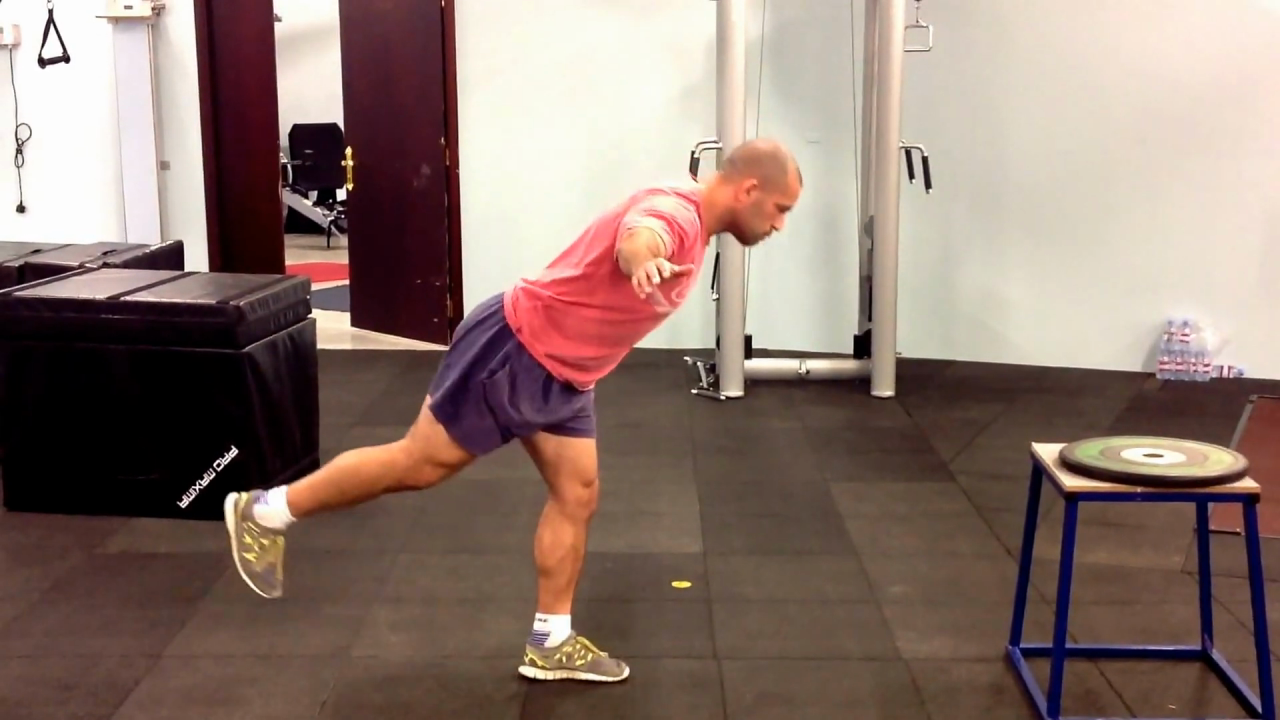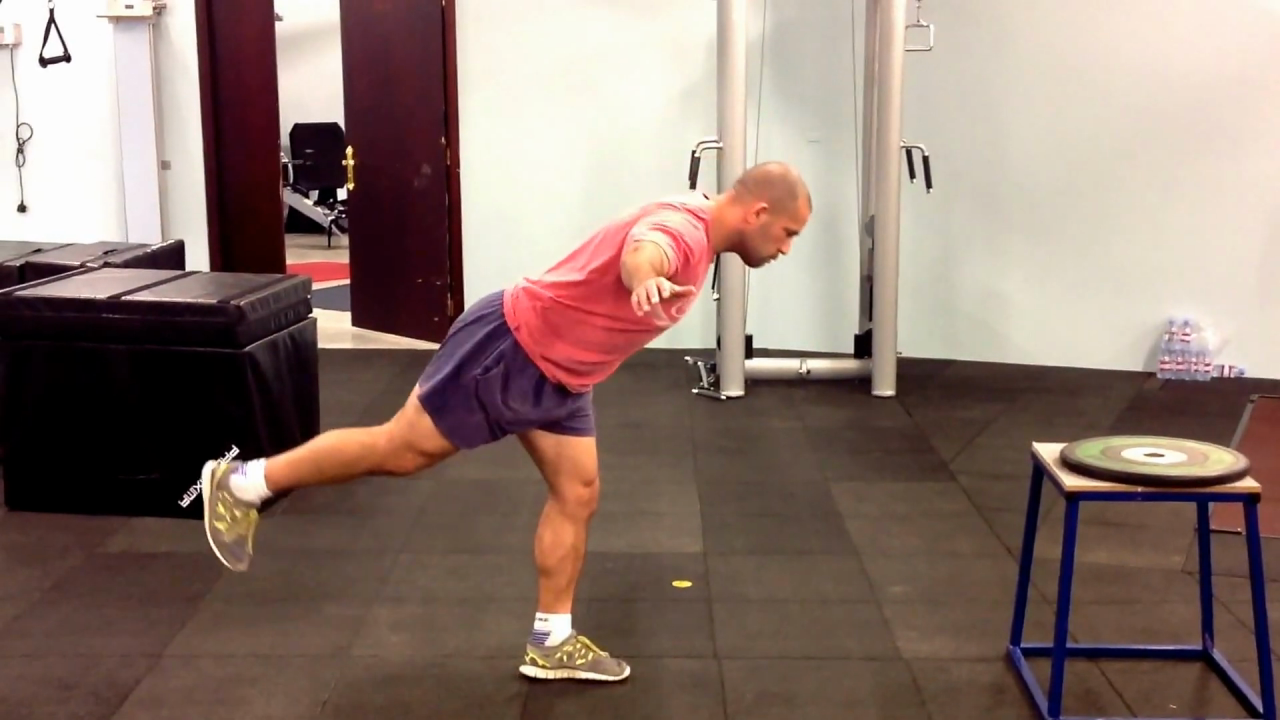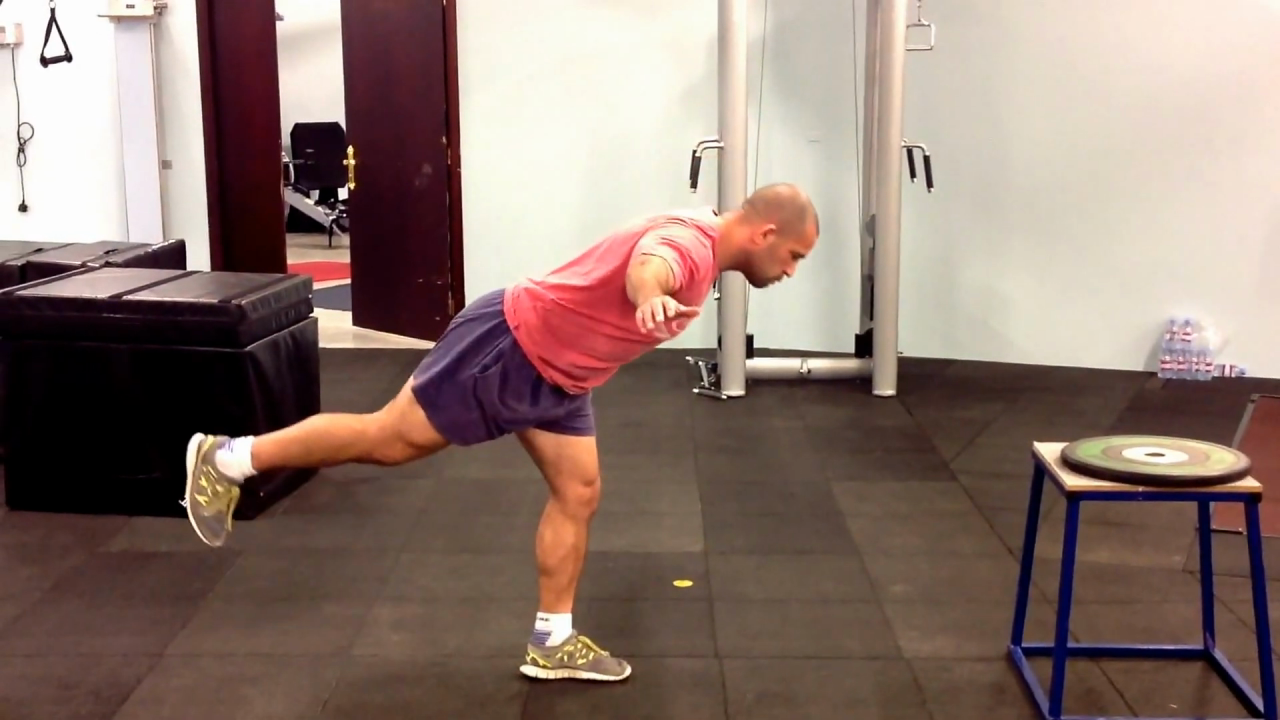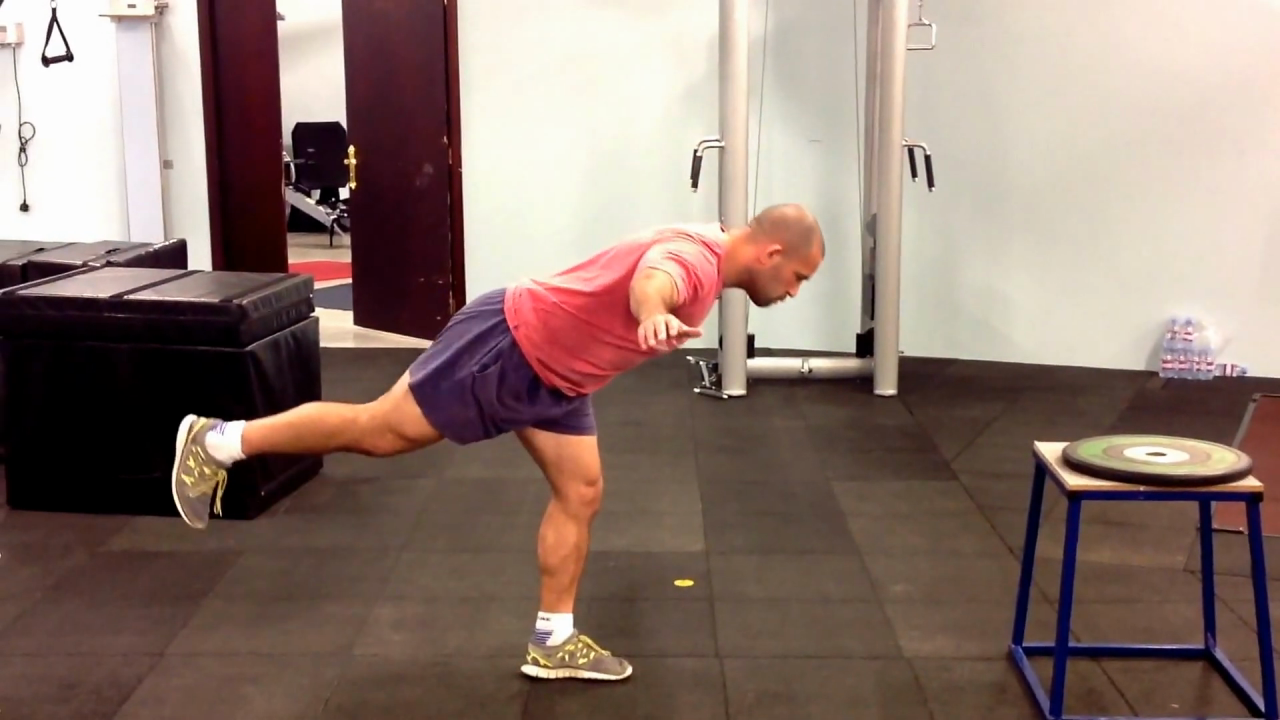
dt=0.2s
person 1, frame 1
left shoulder: (691, 218)
right shoulder: (673, 215)
right elbow: (638, 234)
right wrist: (643, 261)
left hip: (563, 372)
right hip: (516, 349)
left knee: (578, 496)
right knee: (419, 465)
left ankle: (550, 643)
right ankle: (266, 512)
person 1, frame 2
left shoulder: (698, 228)
right shoulder: (682, 228)
right elbow: (642, 248)
right wrist: (645, 279)
left hip: (558, 371)
right hip: (512, 348)
left knee: (577, 494)
right knee: (401, 451)
left ankle: (550, 642)
right ankle: (243, 483)
person 1, frame 3
left shoulder: (705, 239)
right shoulder: (690, 244)
right elbow: (649, 263)
right wrist: (651, 295)
left hip: (556, 372)
right hip: (511, 347)
left knee: (578, 494)
right knee: (390, 441)
left ankle: (551, 643)
right ankle: (229, 459)
person 1, frame 4
left shoulder: (709, 251)
right shoulder: (696, 260)
right elbow: (653, 277)
right wrist: (653, 313)
left hip: (554, 373)
right hip: (509, 348)
left knee: (581, 492)
right knee: (381, 431)
left ankle: (552, 642)
right ankle: (218, 441)
